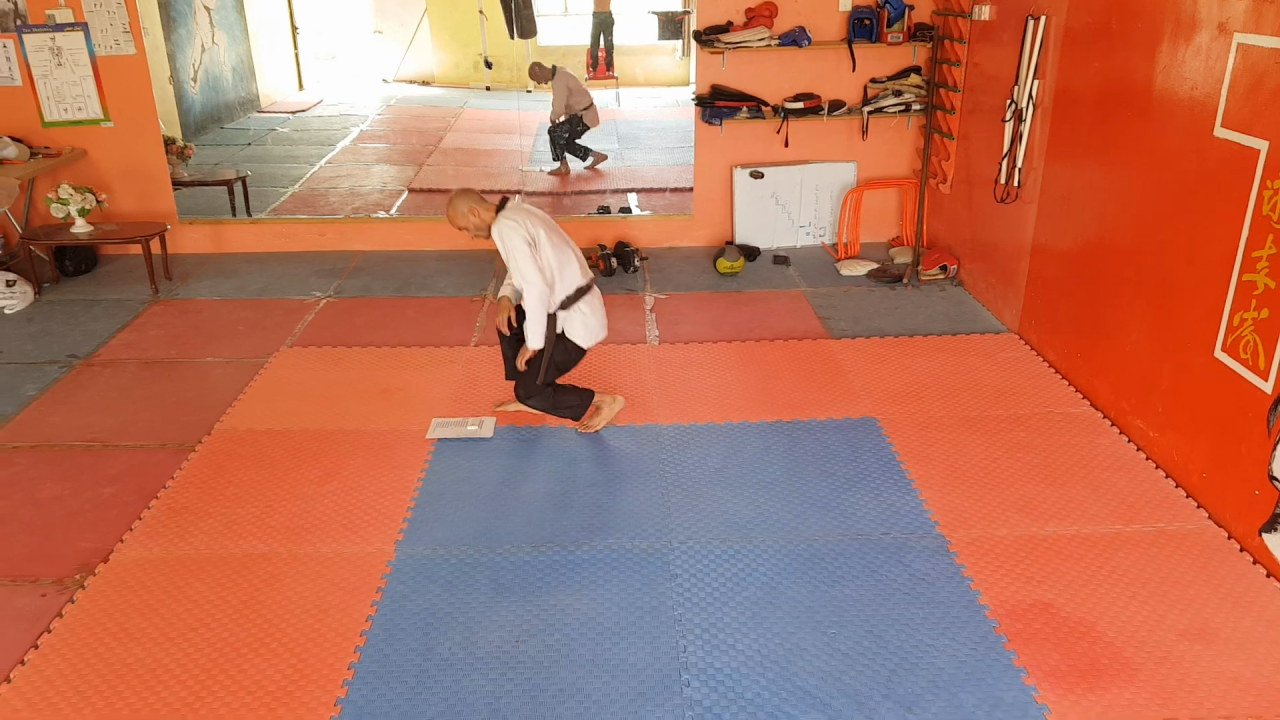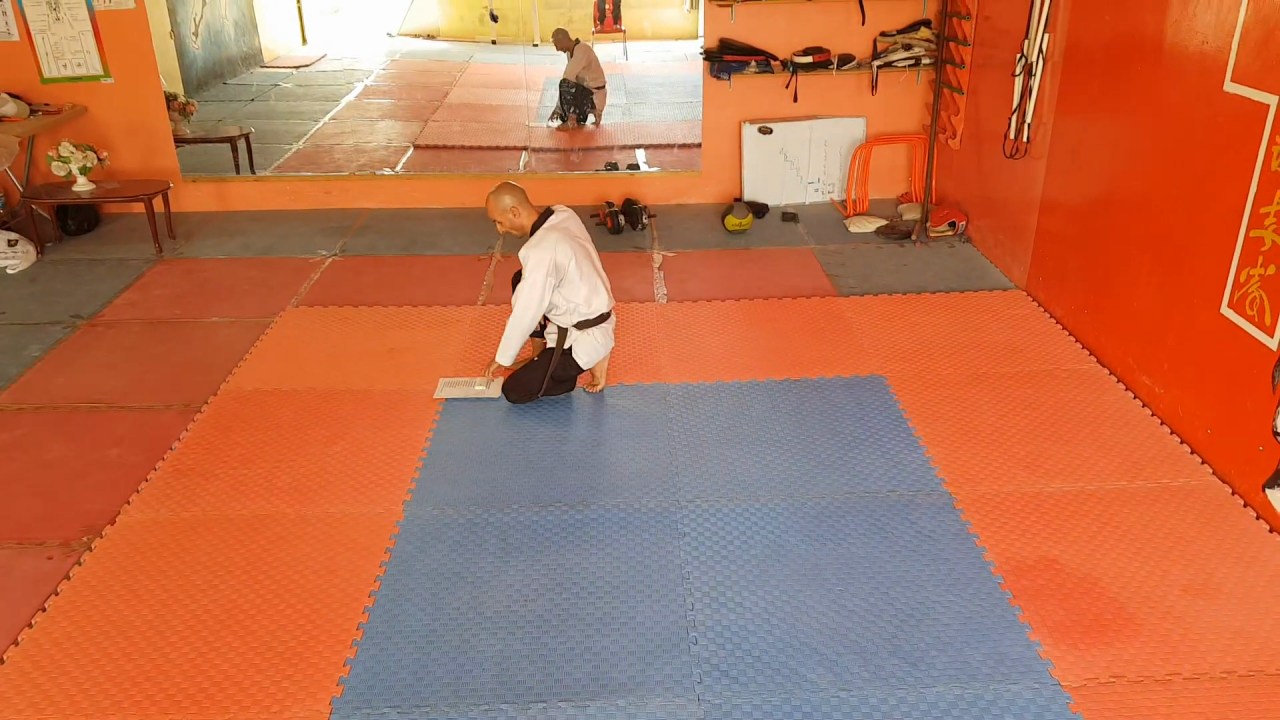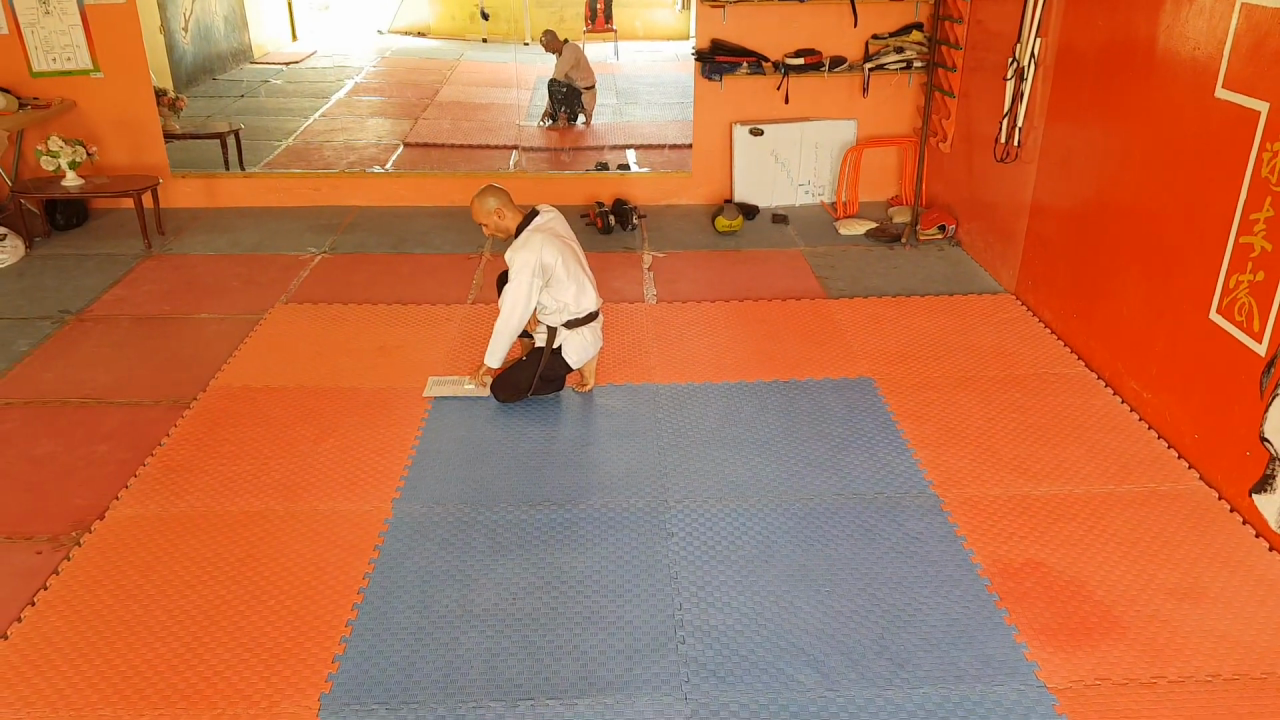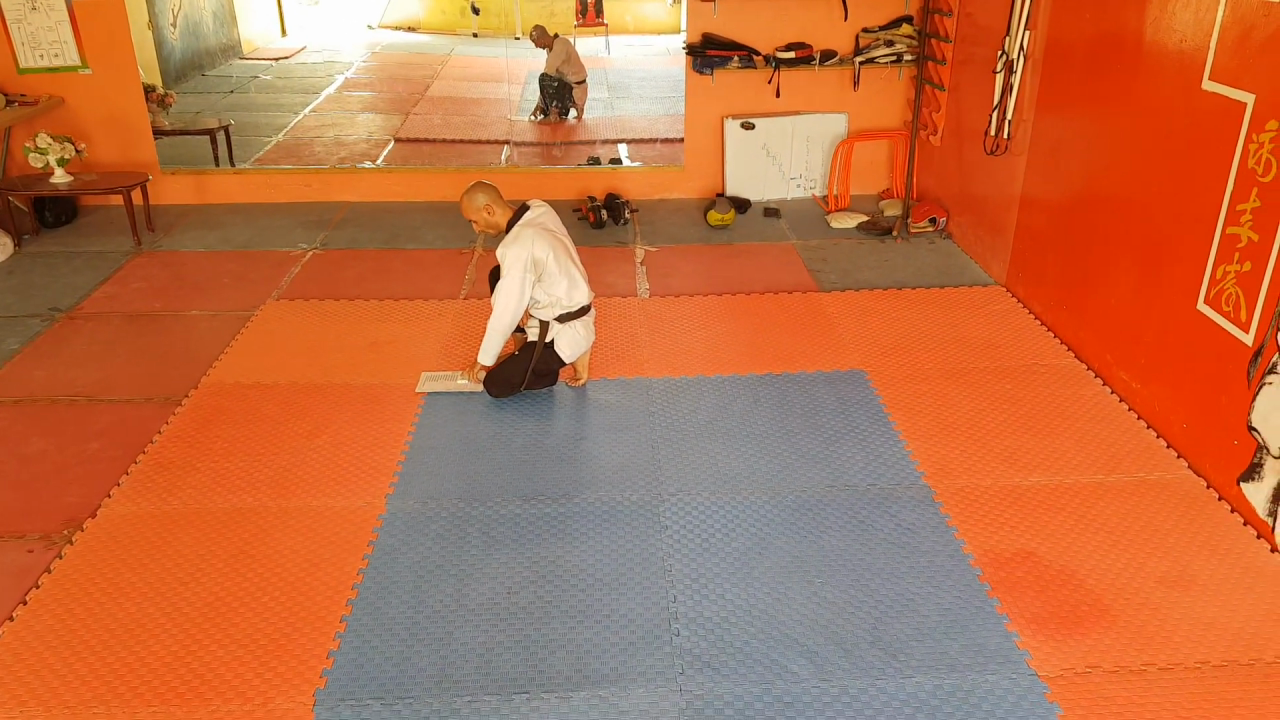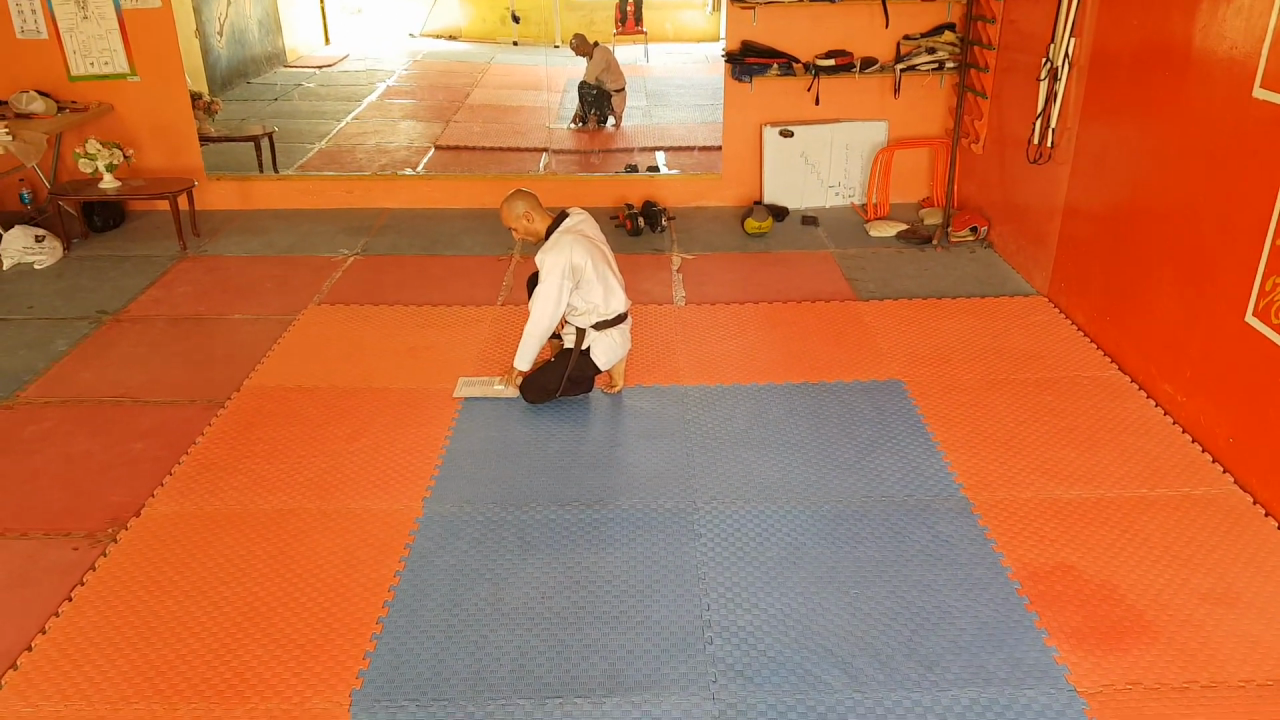
dt=1s
person 1, frame 1
left shoulder: (505, 227)
right shoulder: (517, 214)
left elbow: (535, 287)
left wrist: (533, 342)
right wrist: (506, 296)
left hip: (576, 320)
right hip: (573, 305)
left knee: (529, 389)
right knee: (508, 322)
left ankle: (602, 402)
right ankle: (532, 400)
person 1, frame 2
left shoulder: (541, 250)
right shoulder: (562, 214)
left elbow: (525, 314)
left wrist: (502, 358)
right wrist: (532, 300)
left hip: (585, 338)
right hip: (592, 311)
left knee: (514, 391)
right knee: (521, 280)
left ankle: (590, 360)
right ankle: (541, 354)
person 1, frame 3
left shoulder: (527, 252)
right shoulder: (548, 214)
left elbow: (511, 317)
left wrist: (490, 362)
right wrist: (528, 307)
left hip: (573, 339)
right hip: (577, 310)
left knee: (502, 391)
right knee: (507, 282)
left ankle: (578, 360)
right ankle: (530, 356)
person 1, frame 4
left shoulder: (518, 247)
right shoulder: (539, 209)
left elbow: (505, 314)
left wrist: (483, 360)
right wrist: (521, 300)
left hip: (565, 332)
right hip: (569, 304)
left knee: (495, 385)
right knee: (499, 277)
left ankle: (571, 354)
right ankle: (523, 350)
person 1, frame 5
left shoulder: (557, 254)
right shoulder: (578, 217)
left elbow: (541, 320)
left wrist: (519, 366)
right wrist: (557, 307)
left hip: (601, 340)
right hip: (607, 312)
left knee: (531, 391)
right knee: (536, 283)
left ankle: (608, 361)
right ankle: (560, 357)
